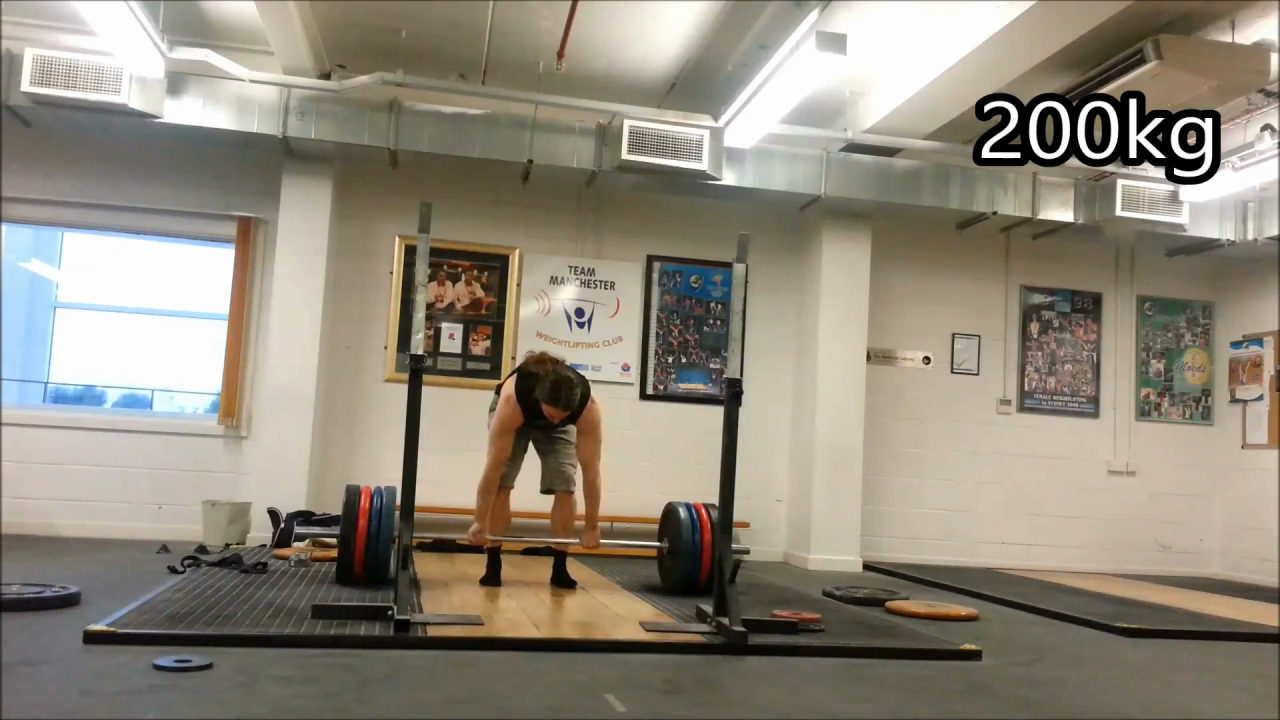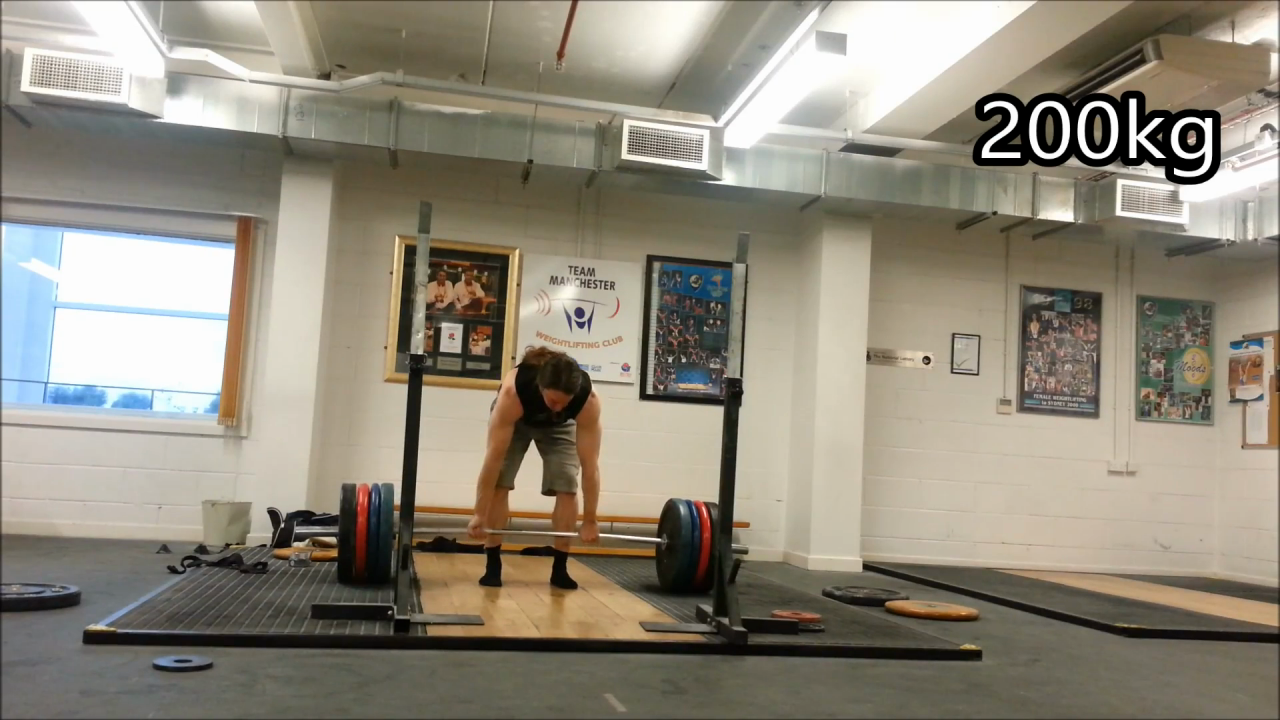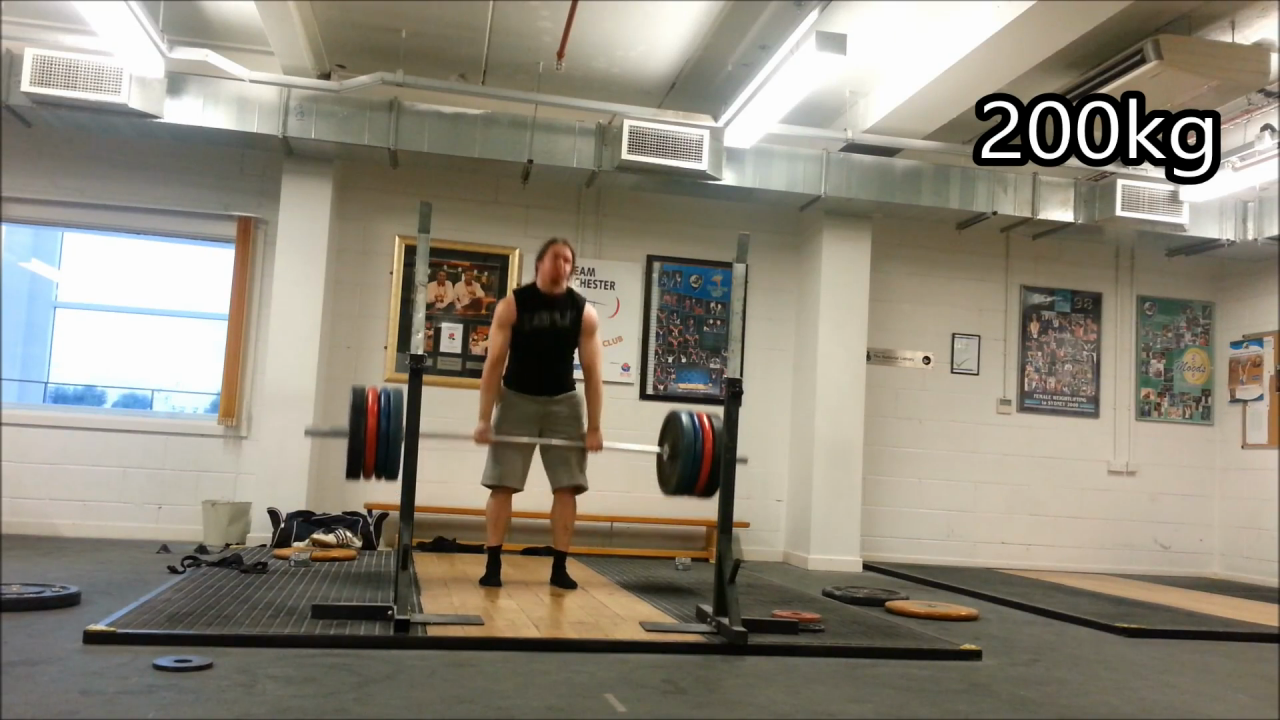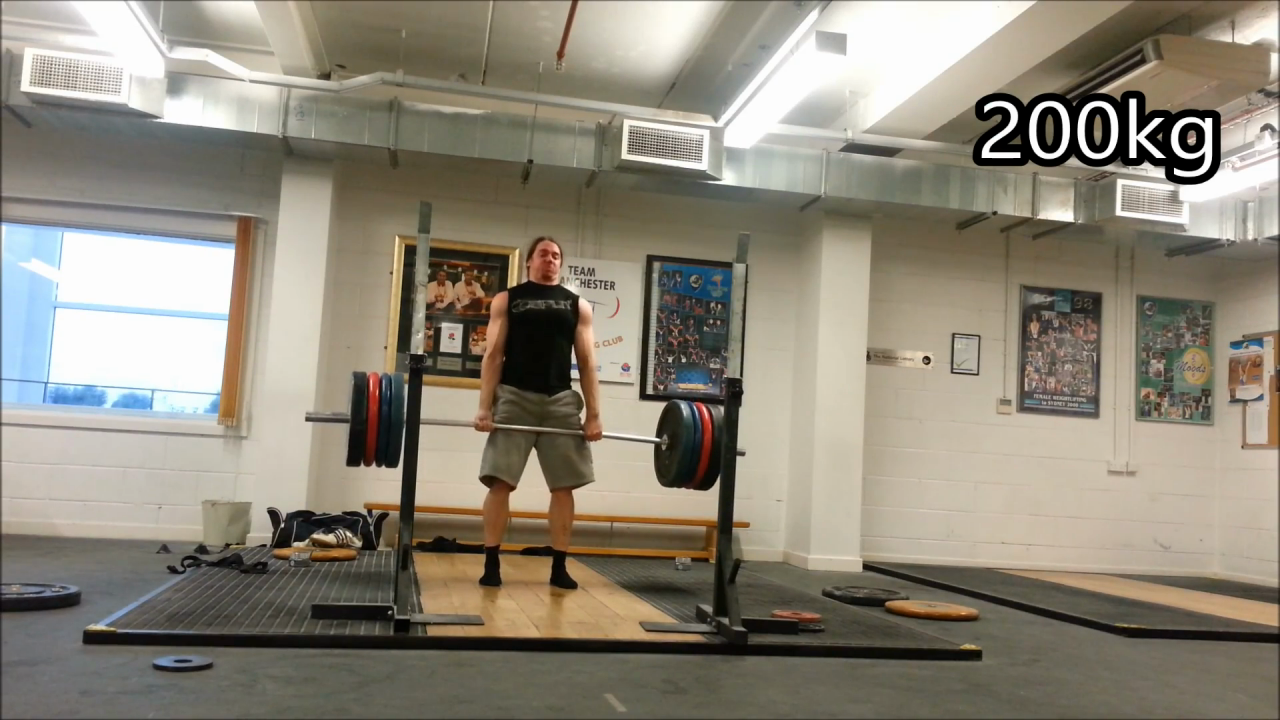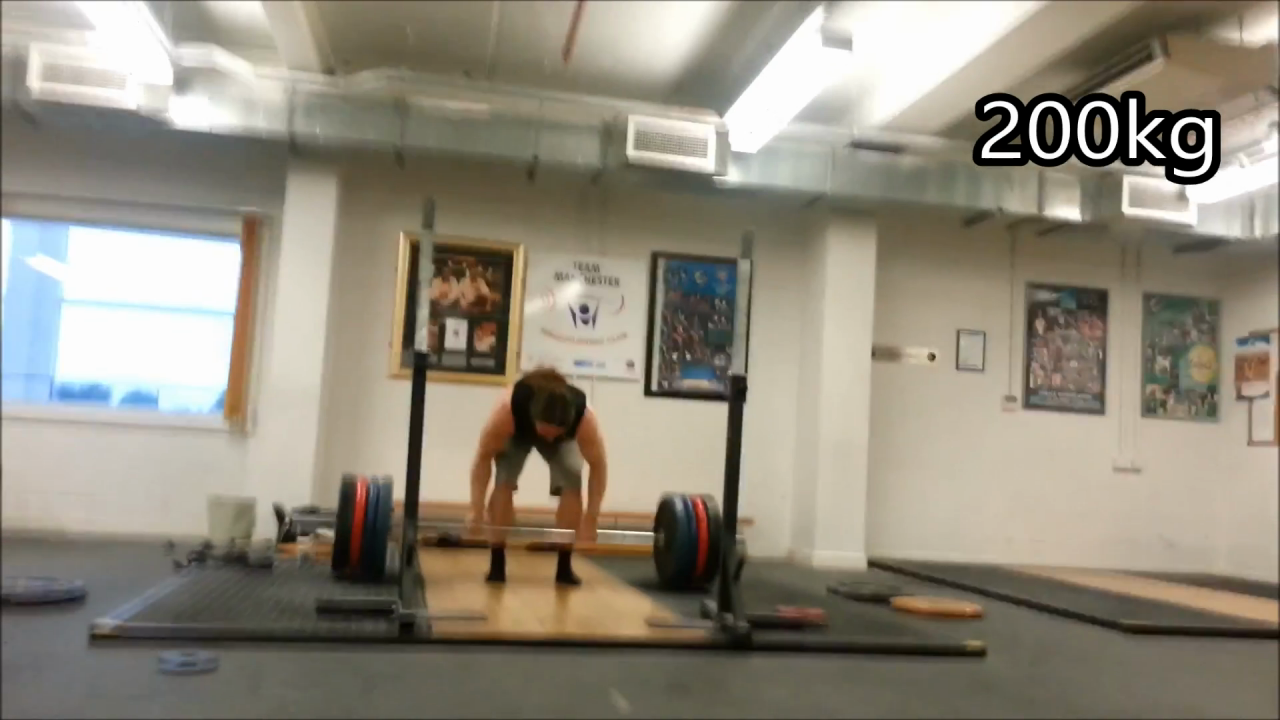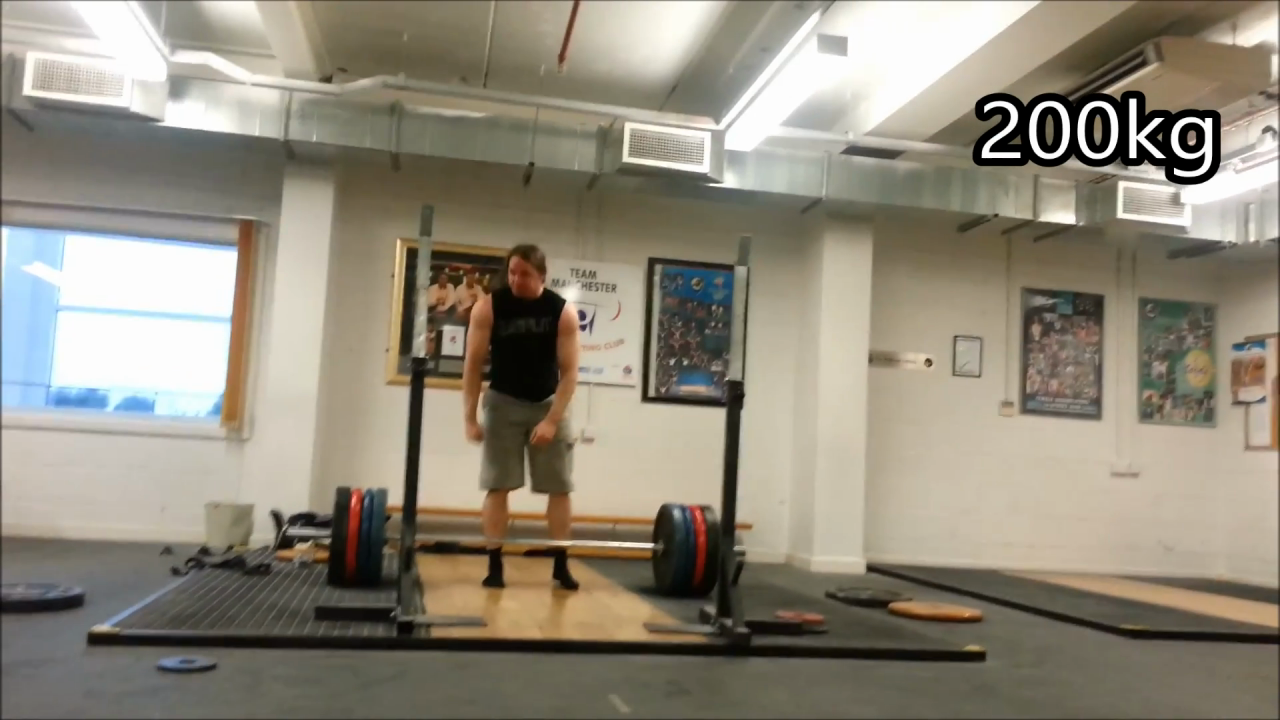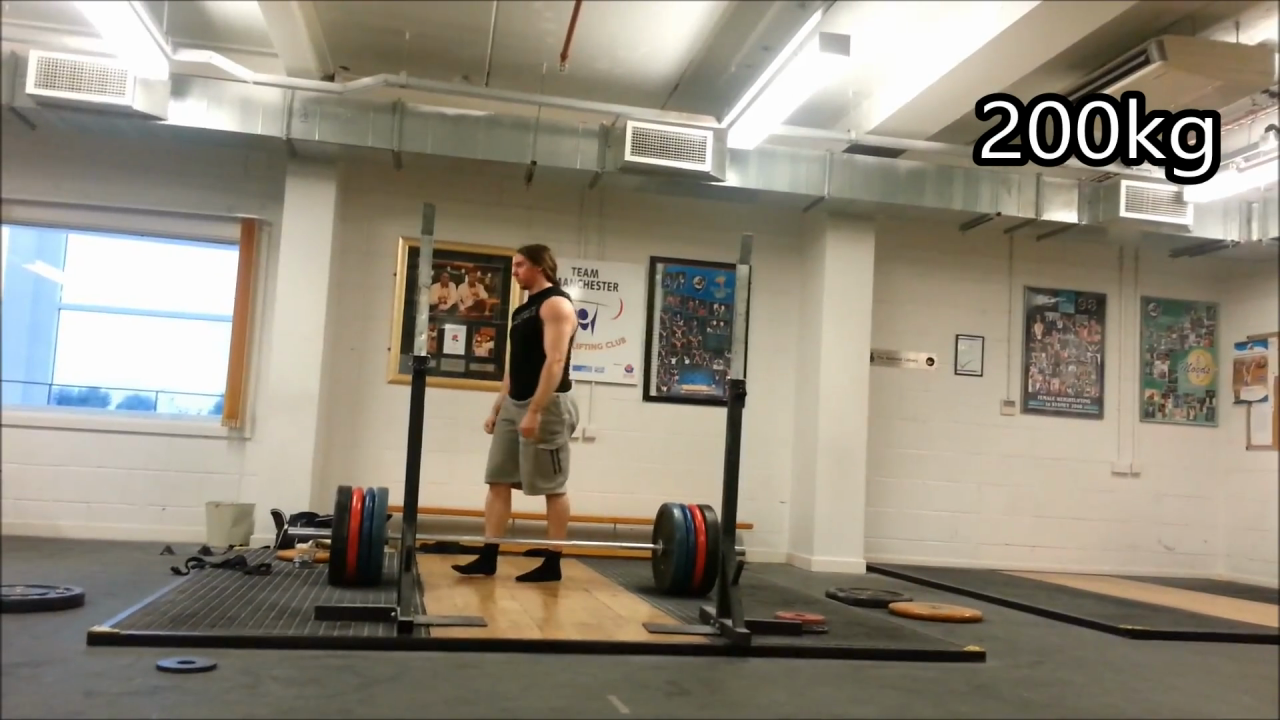
dt=0.7s
person 1, frame 1
left shoulder: (589, 407)
right shoulder: (512, 399)
left elbow: (591, 470)
right elbow: (494, 465)
left wrist: (591, 527)
right wrist: (479, 521)
left hip: (559, 430)
right hip: (515, 419)
left knee: (565, 486)
right knee: (501, 483)
left ankle: (559, 567)
right ankle: (493, 565)
person 1, frame 2
left shoulder: (589, 400)
right shoulder: (513, 390)
left elbow: (590, 464)
right elbow: (494, 457)
left wrist: (590, 521)
right wrist: (479, 514)
left hip: (560, 426)
right hip: (516, 420)
left knee: (567, 486)
right knee: (499, 482)
left ankle: (559, 568)
right ankle: (493, 566)
person 1, frame 3
left shoulder: (585, 312)
right shoulder: (512, 304)
left elbow: (592, 371)
right elbow: (494, 363)
left wrist: (593, 428)
right wrist: (484, 419)
left hip: (564, 402)
right hip: (517, 399)
left knee: (566, 488)
right knee: (502, 485)
left ankle: (560, 567)
right ankle: (493, 565)
person 1, frame 4
left shoulder: (578, 305)
right shoulder: (507, 300)
left elbow: (587, 362)
right elbow: (493, 355)
left wrist: (593, 415)
right wrist: (485, 407)
left hip: (561, 402)
right hip: (514, 398)
left knee: (565, 486)
right knee: (499, 483)
left ankle: (559, 568)
right ankle: (491, 566)
person 1, frame 5
left shoulder: (584, 419)
right shoulder: (509, 408)
left elbow: (598, 471)
right elbow: (483, 459)
left wrist: (589, 522)
right wrist: (476, 510)
right hip: (515, 434)
left knee: (572, 485)
right knee: (504, 482)
left ankle: (564, 565)
right ankle: (497, 562)
person 1, frame 6
left shoulder: (563, 312)
right shoulder: (488, 307)
left elbow: (569, 372)
right elbow: (473, 365)
left wrist: (552, 420)
right wrist: (470, 417)
left hip: (548, 405)
right hip: (503, 403)
left knee: (559, 488)
right knee: (497, 486)
left ankle: (561, 565)
right ankle: (495, 566)
person 1, frame 7
left shoulder: (556, 305)
right shoulder: (521, 311)
left elbow: (555, 362)
left wrist: (535, 411)
right wrist: (497, 408)
left hip: (548, 406)
right hip: (514, 405)
left knee: (552, 487)
right knee: (498, 481)
left ankle: (552, 564)
right ankle: (488, 557)
